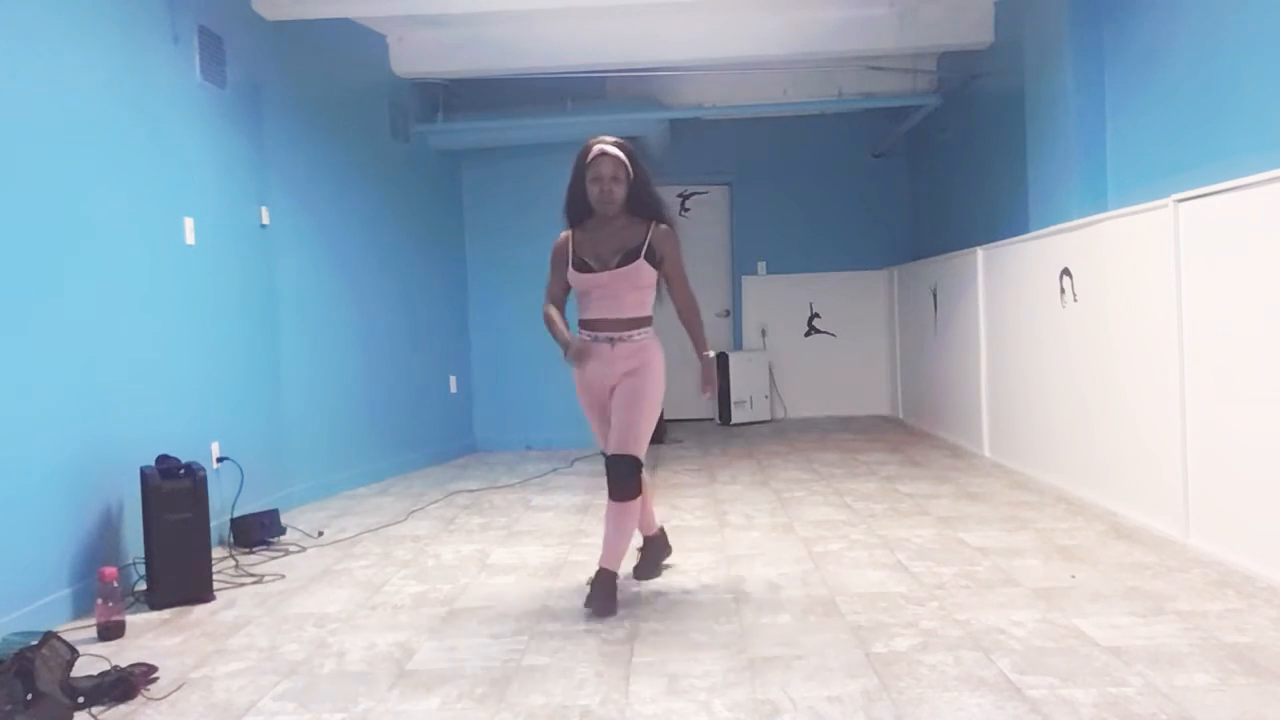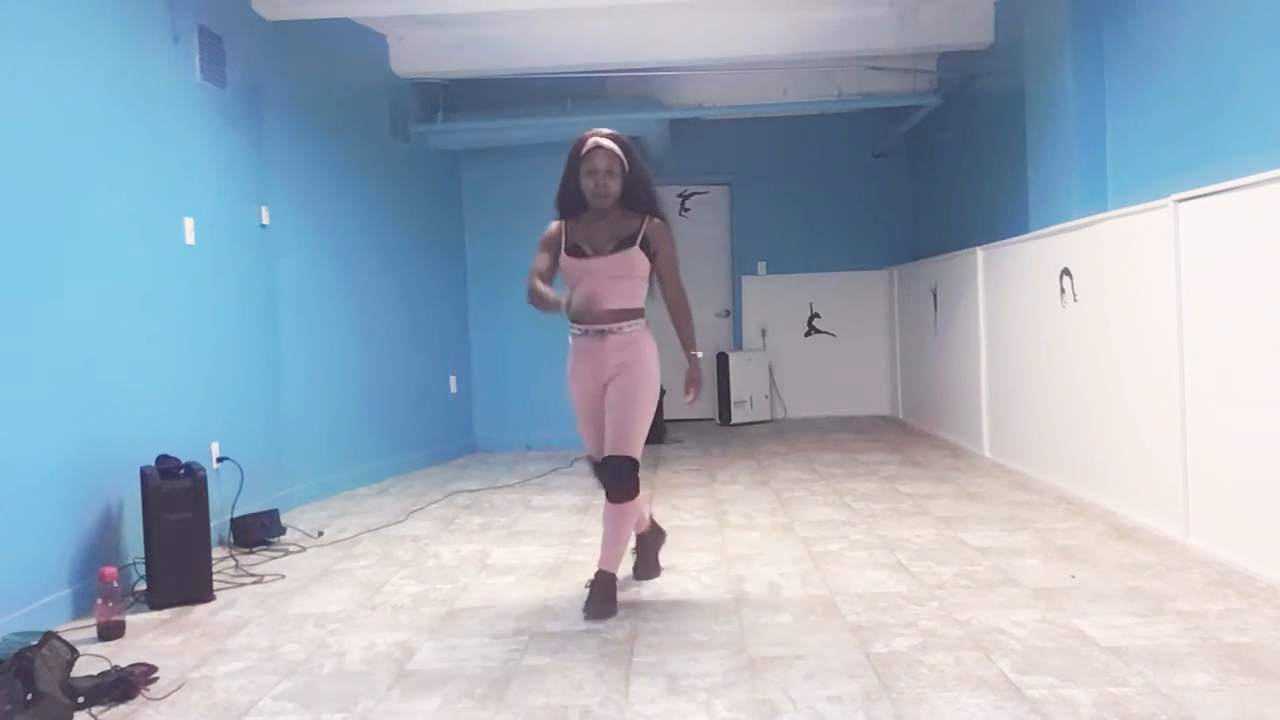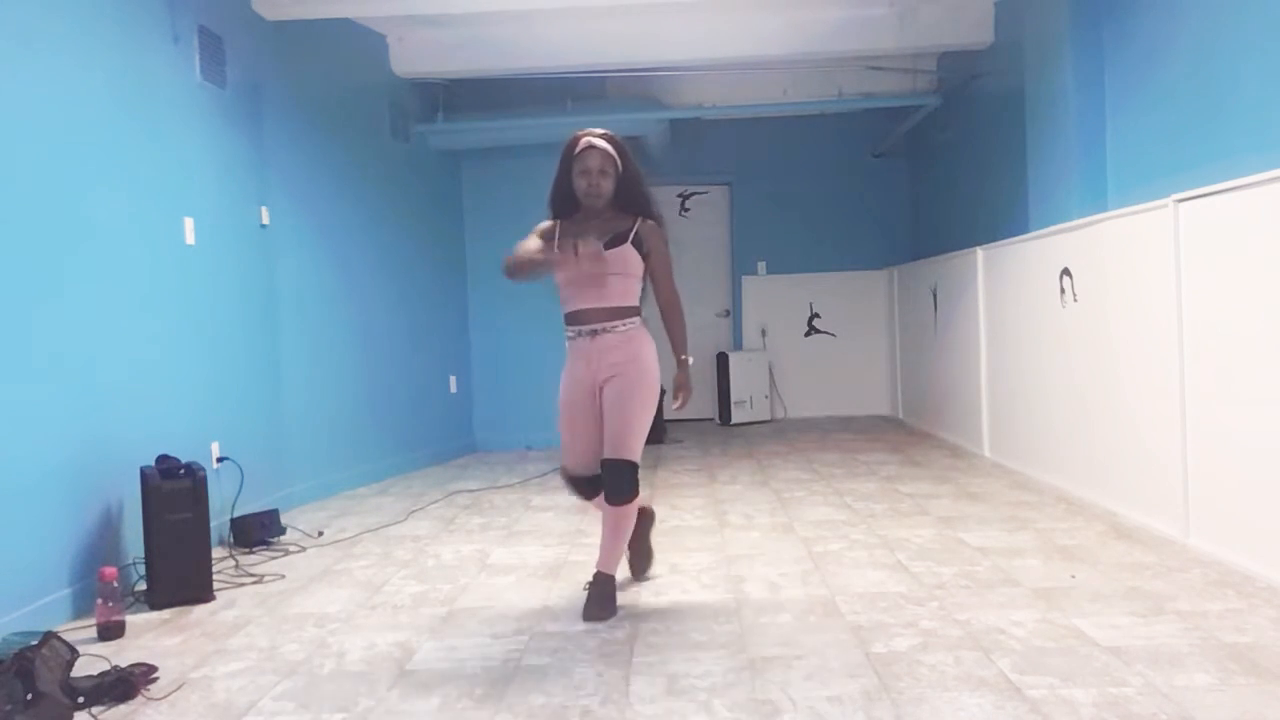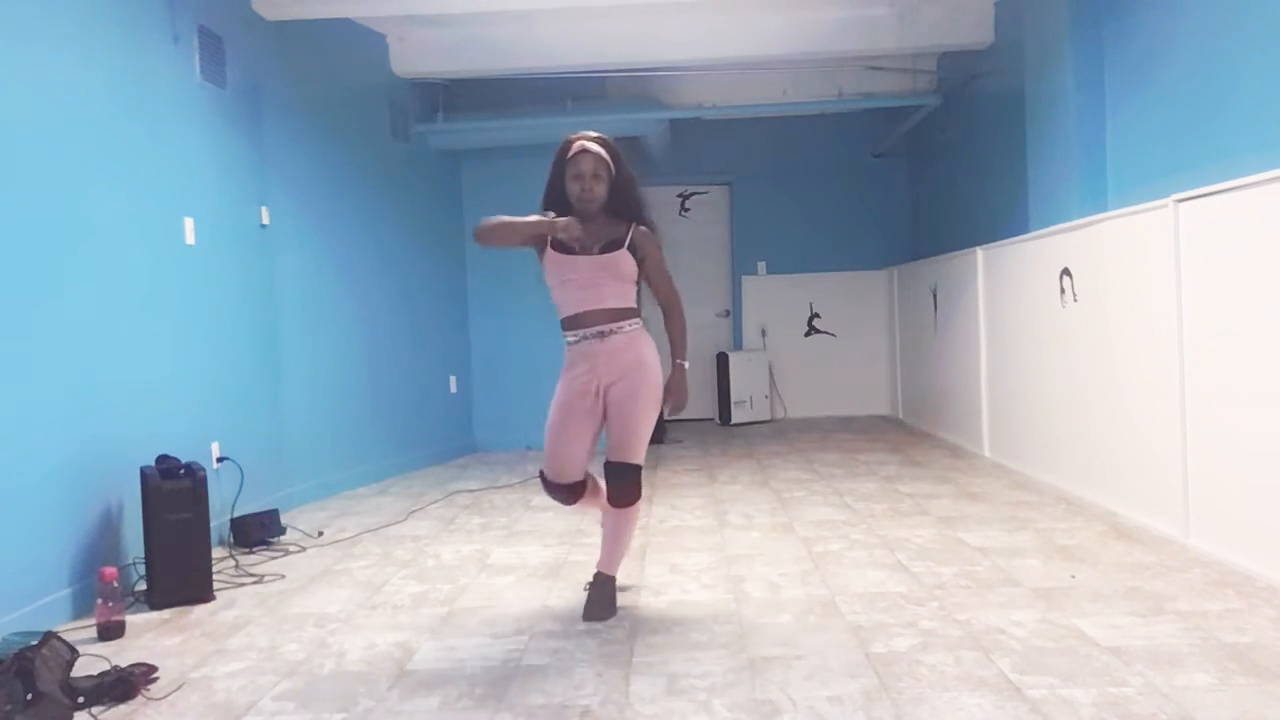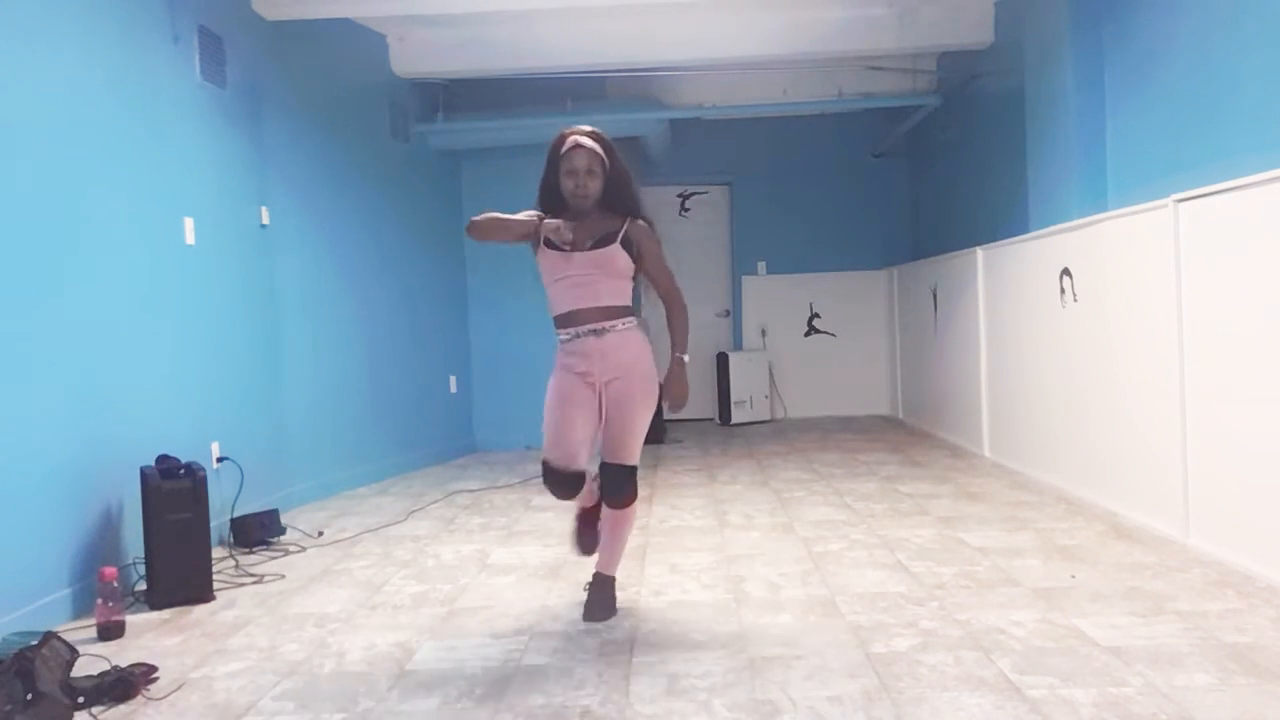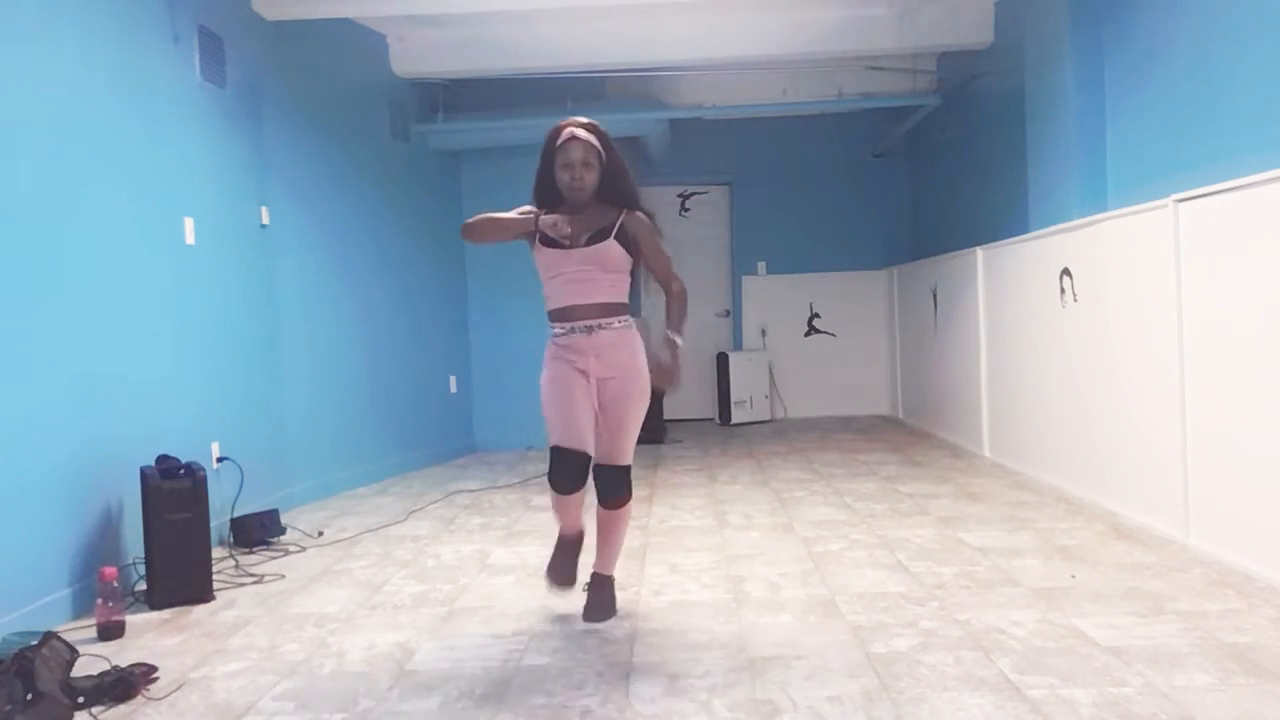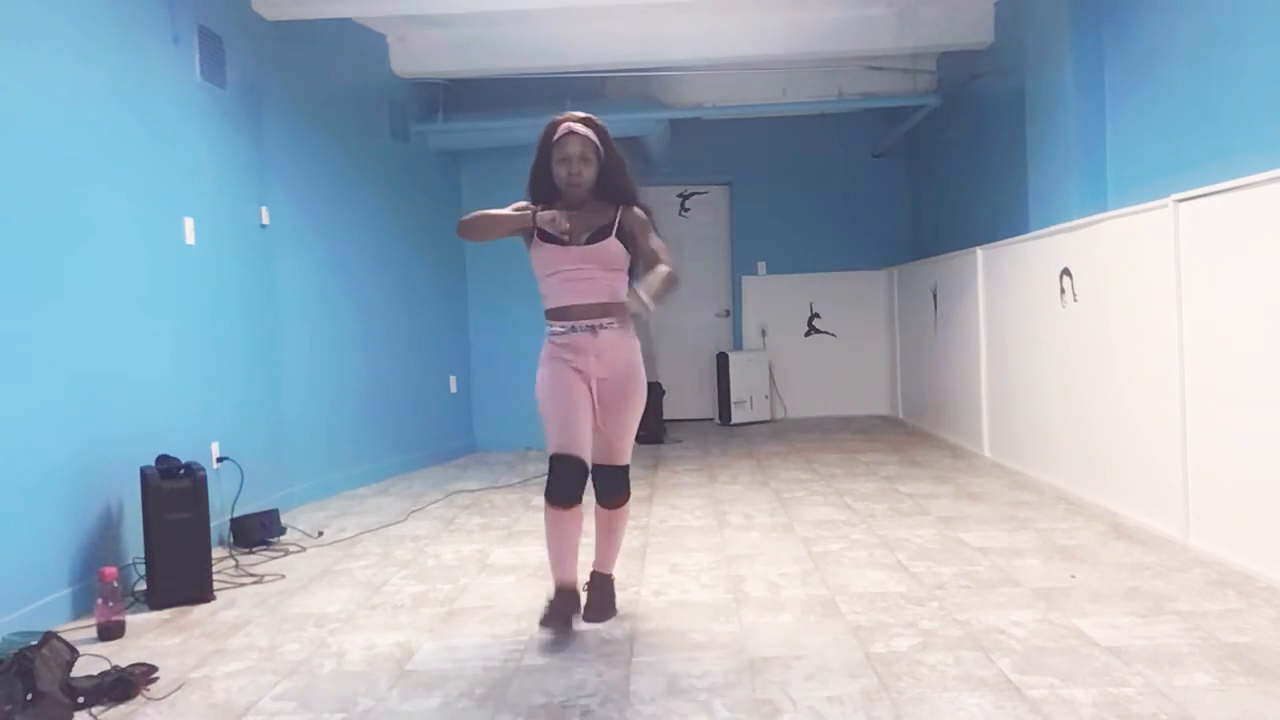
dt=0.1s
person 1, frame 1
left shoulder: (657, 235)
right shoulder: (568, 242)
left elbow: (683, 299)
right elbow: (551, 304)
left wrist: (706, 356)
right wrist: (566, 341)
left hip: (640, 358)
right hip: (592, 362)
left knee: (625, 464)
right knee: (618, 464)
left ankle: (607, 574)
right ankle: (654, 540)
person 1, frame 2
left shoulder: (650, 229)
right shoulder: (559, 232)
left elbow: (674, 296)
right elbow: (534, 287)
left wrist: (692, 357)
right wrist: (566, 303)
left hip: (632, 352)
right hip: (583, 357)
left knee: (620, 465)
right knee: (603, 464)
left ankle: (606, 575)
right ankle: (647, 531)
person 1, frame 3
left shoulder: (644, 230)
right shoulder: (554, 229)
left elbow: (668, 300)
right elbow: (513, 266)
left wrist: (682, 360)
right wrist: (564, 256)
left hip: (631, 353)
right hip: (580, 358)
left knee: (619, 468)
right knee: (578, 473)
left ankle: (605, 577)
right ankle: (635, 516)
person 1, frame 4
left shoulder: (636, 235)
right shoulder: (545, 232)
left elbow: (670, 302)
right elbow: (484, 232)
left wrist: (678, 368)
right wrist: (546, 226)
left hip: (631, 356)
right hip: (579, 361)
left knee: (624, 469)
right knee: (557, 476)
left ankle: (605, 578)
right ankle: (608, 506)
person 1, frame 5
left shoulder: (632, 230)
right shoulder: (541, 226)
left elbow: (673, 299)
right elbow: (477, 227)
left wrist: (678, 363)
right wrist: (540, 228)
left hip: (627, 354)
right hip: (572, 360)
left knee: (620, 470)
right knee: (561, 471)
left ankle: (604, 578)
right ankle: (589, 505)
person 1, frame 6
left shoulder: (630, 222)
right shoulder: (538, 220)
left elbow: (673, 286)
right elbow: (472, 230)
left wrist: (671, 345)
right wrist: (537, 224)
left hip: (620, 351)
right hip: (564, 354)
left knee: (614, 471)
right knee: (569, 460)
left ankle: (603, 577)
right ankle: (569, 536)
person 1, frame 7
left shoulder: (626, 215)
right shoulder: (535, 216)
left elbow: (665, 267)
right elbow: (469, 228)
left wrist: (644, 295)
right wrist: (536, 219)
left hip: (618, 351)
right hip: (562, 355)
left knee: (613, 472)
right knee: (567, 467)
left ankle: (602, 576)
right ankle: (563, 590)
